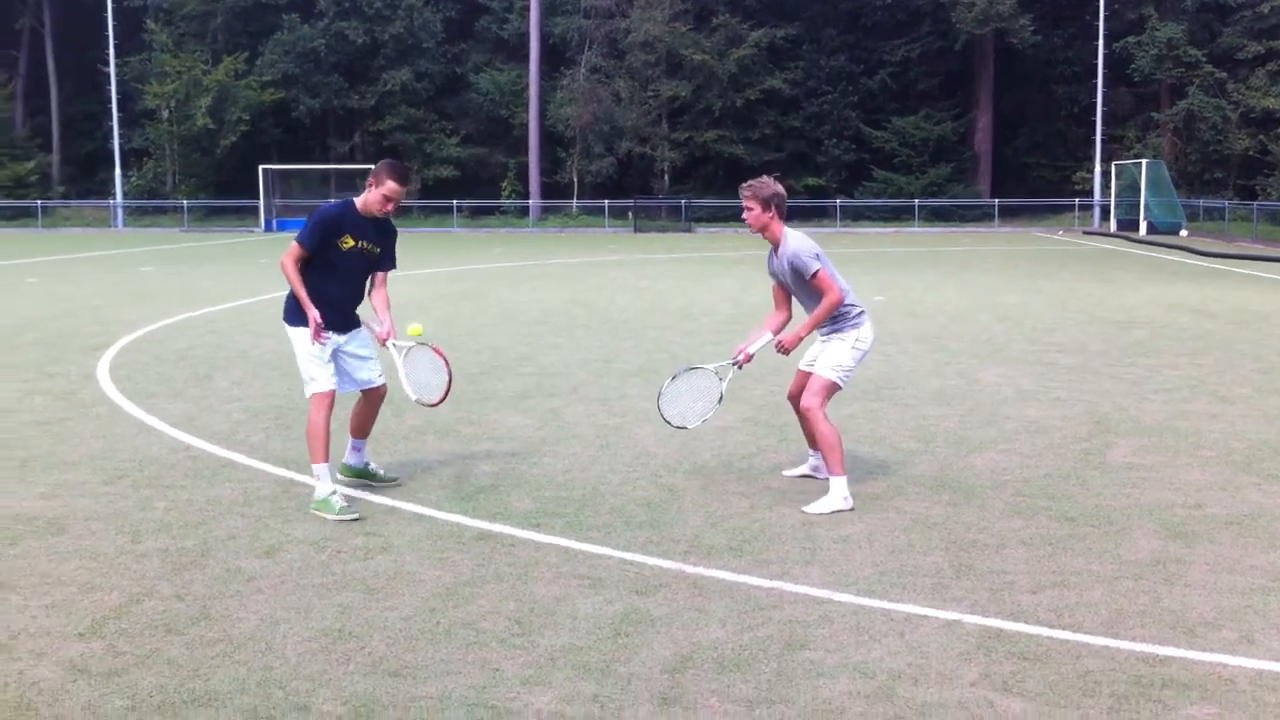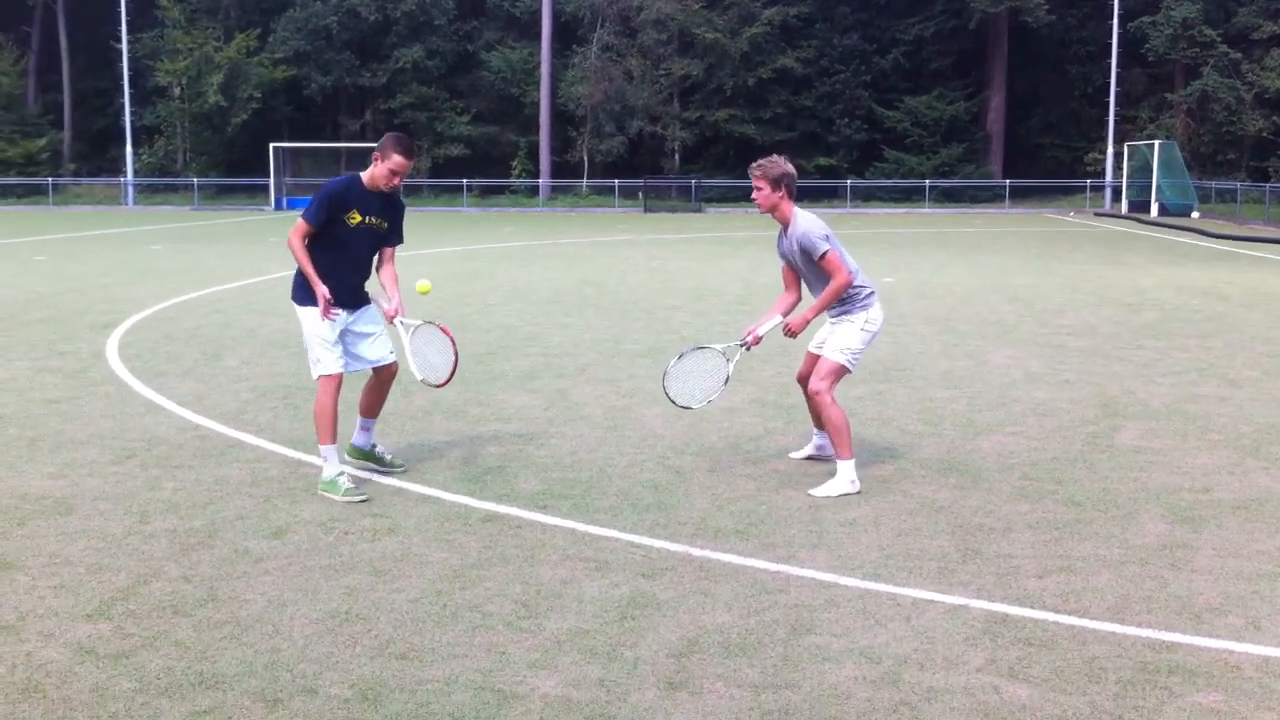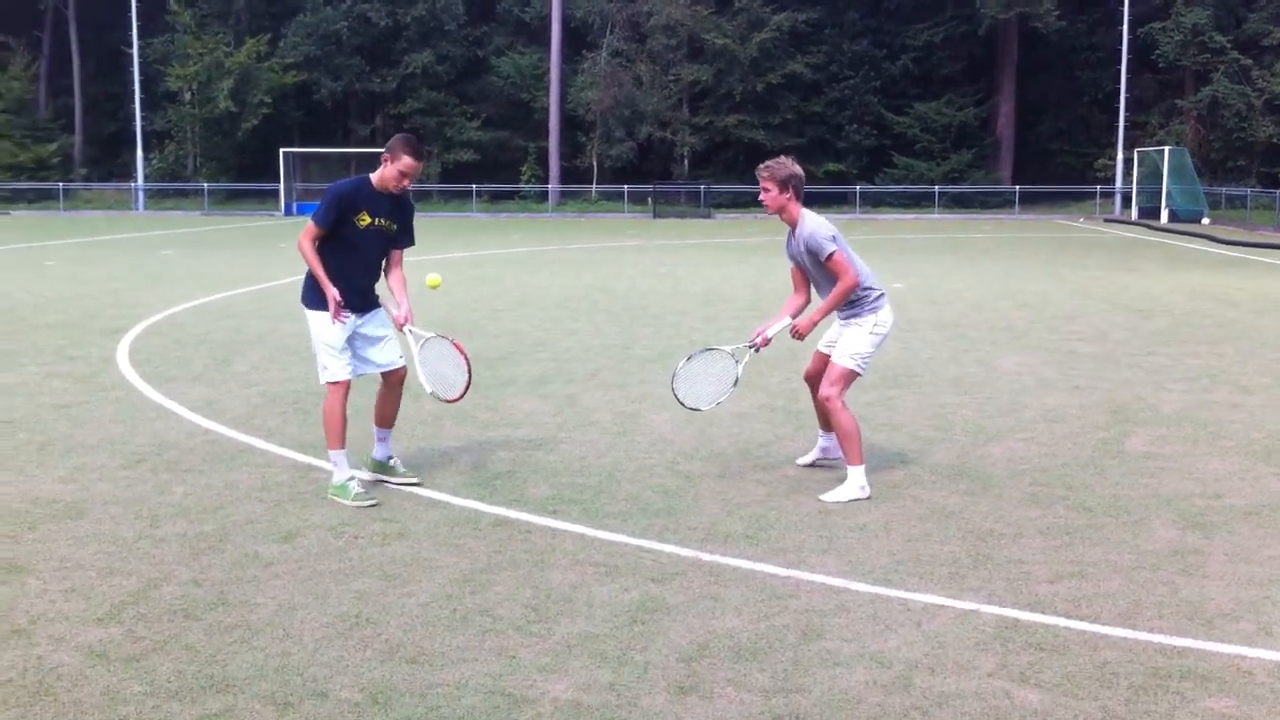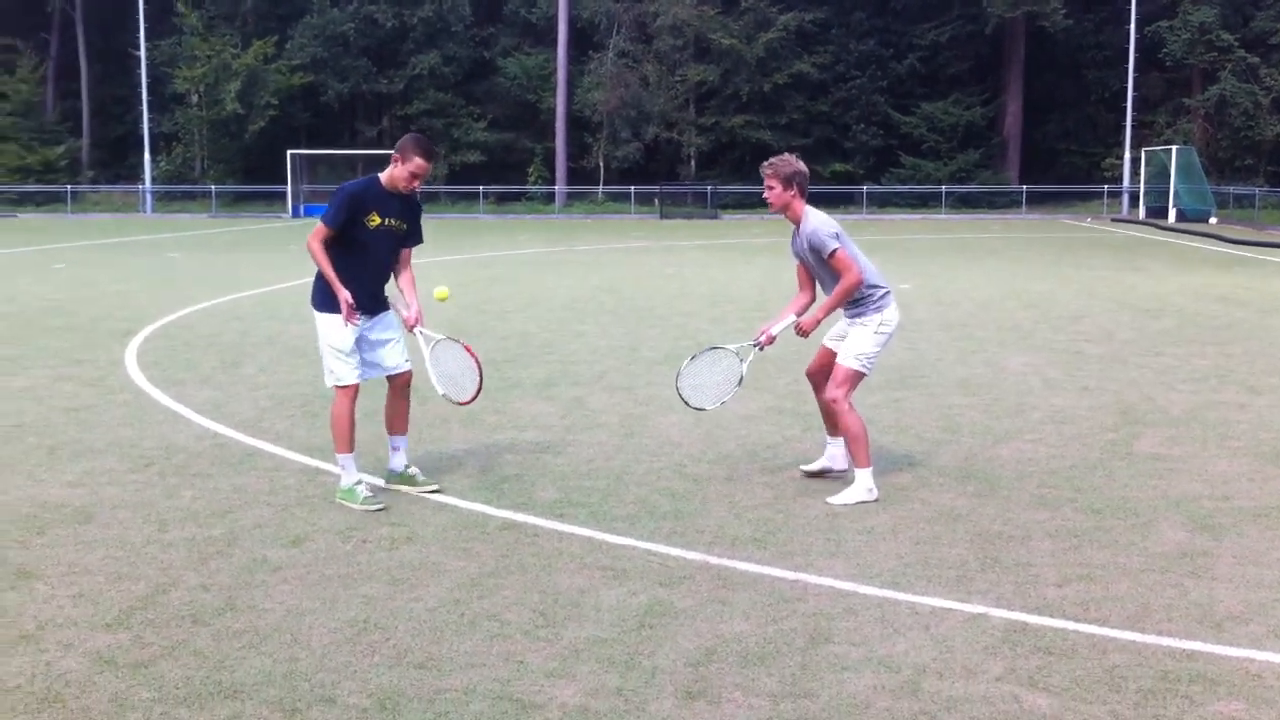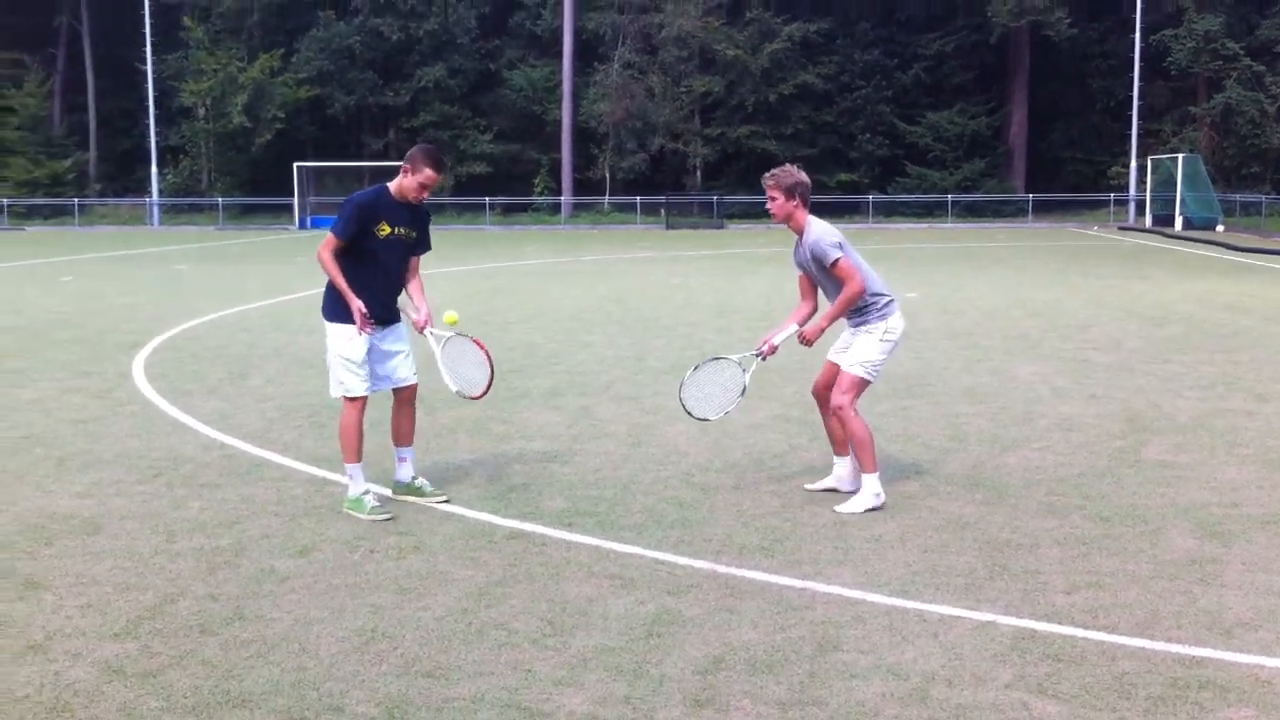
dt=0.1s
person 1, frame 1
left shoulder: (386, 232)
right shoulder: (329, 216)
left elbow: (378, 285)
right elbow: (289, 261)
left wrist: (386, 322)
right wrist: (309, 308)
left hip: (347, 323)
right hip: (308, 321)
left knee: (375, 389)
right knee: (324, 394)
left ankle: (354, 461)
right ankle: (323, 490)
person 1, frame 2
left shoulder: (393, 206)
right shoulder: (336, 191)
left elbow: (385, 261)
right elbow: (296, 237)
left wrist: (394, 298)
right wrist: (317, 285)
left hip: (358, 301)
right hip: (317, 299)
left knee: (387, 366)
right knee: (331, 377)
left ankle: (362, 442)
right ankle: (330, 472)
person 1, frame 3
left shoulder: (402, 207)
right shoulder: (345, 193)
left elbow: (394, 265)
right elbow: (306, 240)
left wrist: (403, 304)
right wrist: (328, 287)
left hip: (367, 304)
right hip: (327, 303)
left knee: (396, 372)
right knee: (339, 383)
left ankle: (381, 456)
right ankle: (340, 477)
person 1, frame 4
left shoulder: (411, 207)
right shoulder: (353, 193)
left elbow: (403, 264)
right elbow: (315, 241)
left wrist: (412, 303)
right wrist: (339, 290)
left hip: (378, 307)
right hip: (336, 306)
left knee: (401, 377)
right knee: (347, 387)
left ankle: (398, 466)
right ankle: (348, 481)
person 1, frame 5
left shoulder: (419, 216)
right shoulder: (363, 203)
left elbow: (411, 272)
right elbow: (326, 252)
left wrist: (421, 307)
right wrist: (352, 299)
left hip: (389, 318)
right hip: (347, 316)
left knee: (407, 390)
right knee: (356, 398)
left ankle: (405, 477)
right ankle: (356, 491)
person 2, frame 1
left shoulder: (797, 248)
right shoulder: (774, 258)
left elbow: (835, 296)
right elbow: (782, 312)
left wrist: (799, 335)
right wrist: (753, 344)
left hip: (850, 331)
right hip: (829, 333)
left knee: (812, 405)
right knee: (797, 396)
left ankle: (839, 491)
right ankle: (818, 461)
person 2, frame 2
left shoulder: (806, 230)
right shoulder: (784, 239)
left elbow: (843, 278)
right elbow: (792, 293)
left wrist: (805, 318)
right wrist: (762, 325)
left hip: (859, 312)
right hip: (839, 314)
left knee: (819, 388)
right knee: (805, 379)
left ankle: (847, 475)
right ankle: (822, 442)
person 2, frame 3
left shoulder: (813, 230)
right shoulder: (793, 240)
left elbow: (850, 280)
right elbow: (801, 294)
left wrist: (813, 319)
right wrist: (771, 327)
left hip: (868, 315)
right hip: (849, 316)
left knee: (830, 393)
right knee: (813, 377)
left ankle: (857, 481)
right ankle: (828, 444)
person 2, frame 4
left shoulder: (816, 227)
right shoulder: (798, 236)
left elbow: (853, 277)
right elbow: (806, 293)
left wrist: (817, 317)
right wrist: (775, 325)
left hip: (874, 313)
right hip: (855, 314)
left knee: (836, 395)
right knee: (816, 373)
left ankle: (865, 484)
right ankle: (835, 453)
person 2, frame 5
left shoulder: (819, 237)
right shoulder: (801, 247)
left elbow: (856, 286)
right elbow: (808, 303)
left wrist: (821, 326)
right wrist: (777, 336)
left hip: (878, 321)
right hip: (859, 323)
left knee: (841, 402)
right knee: (822, 391)
left ankle: (871, 489)
right ankle: (844, 473)
